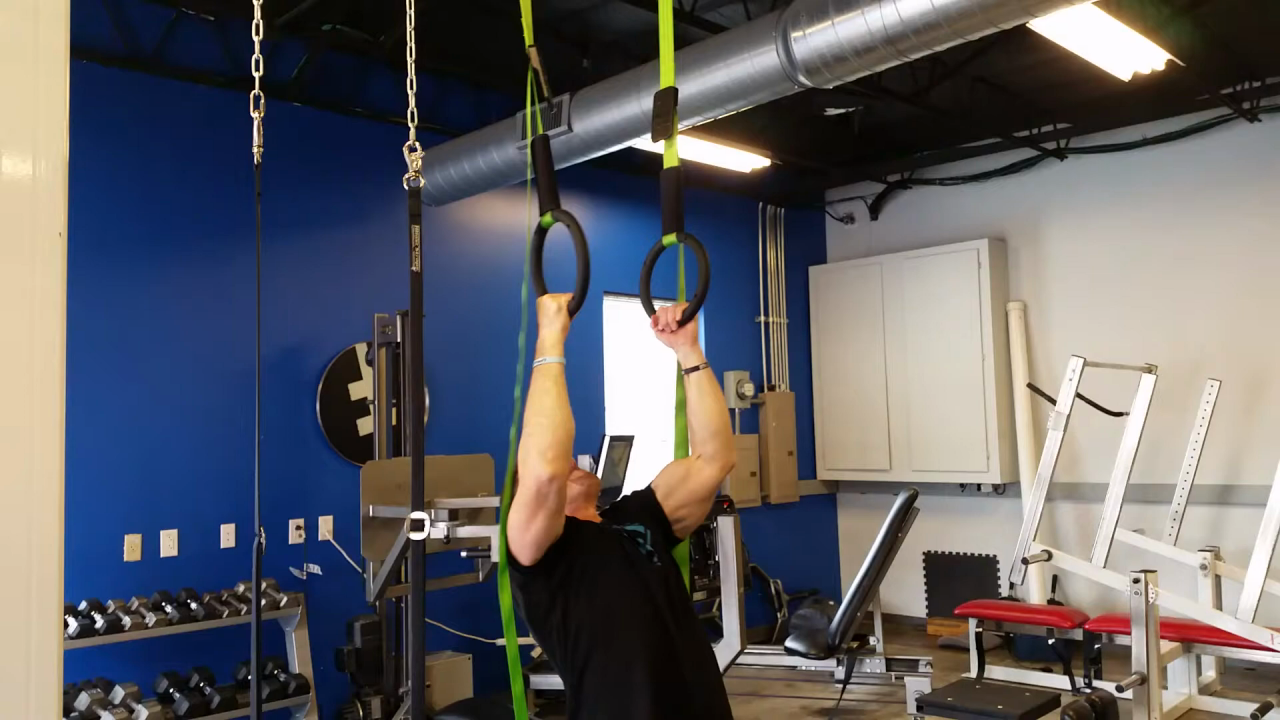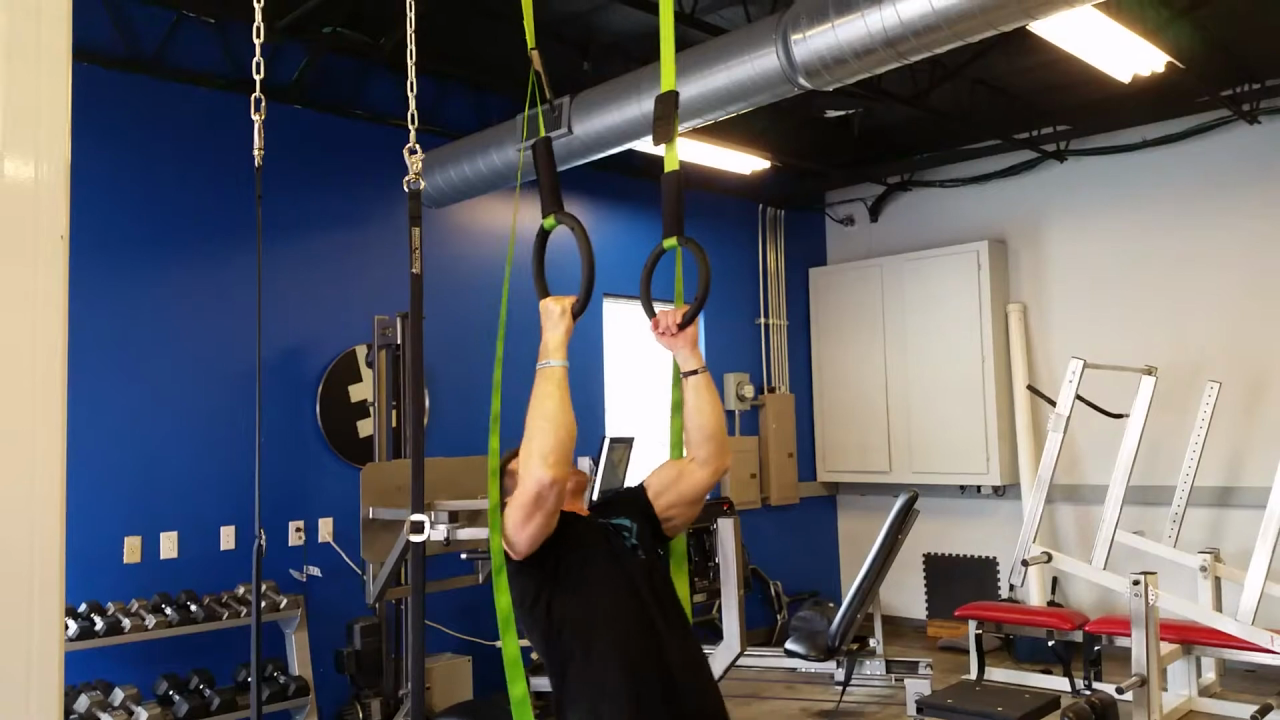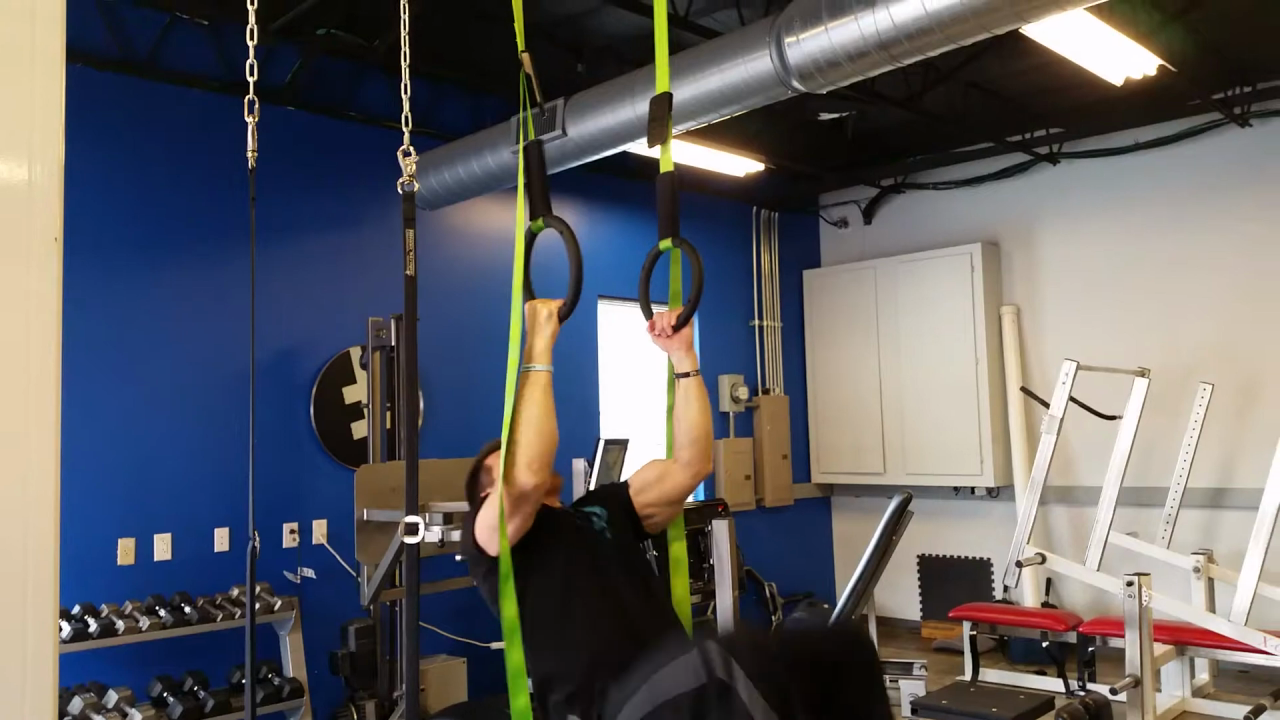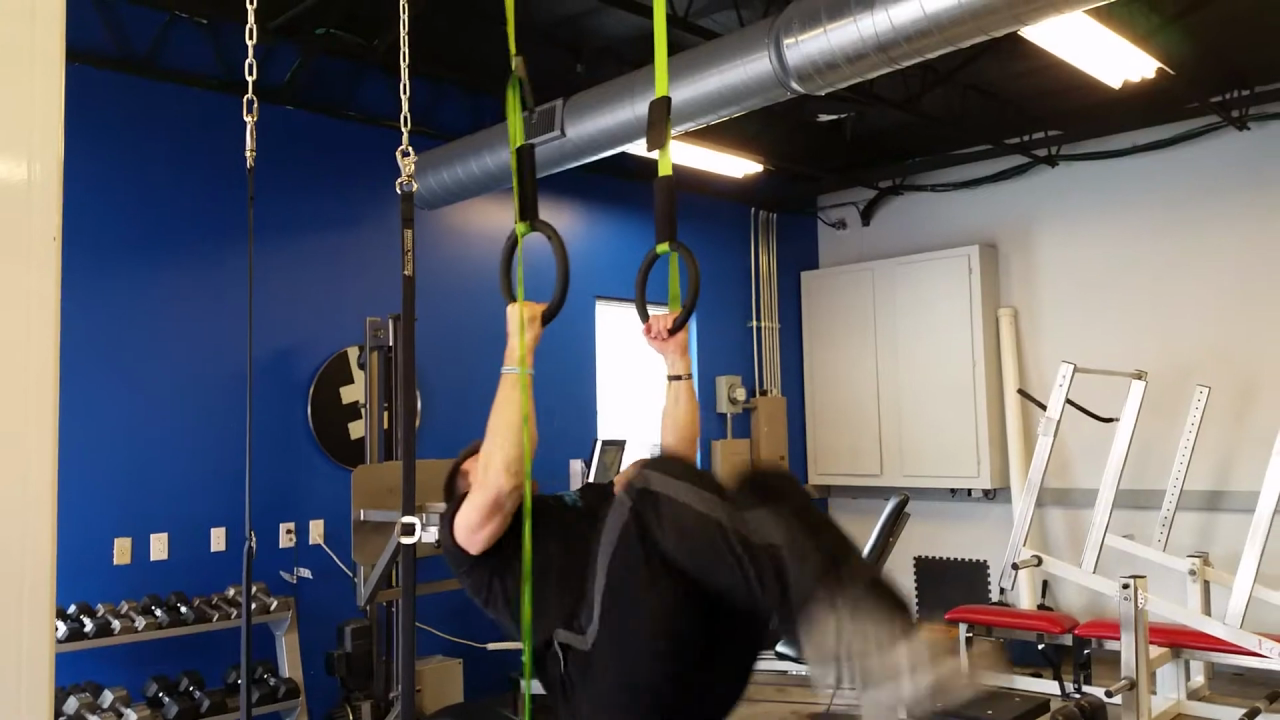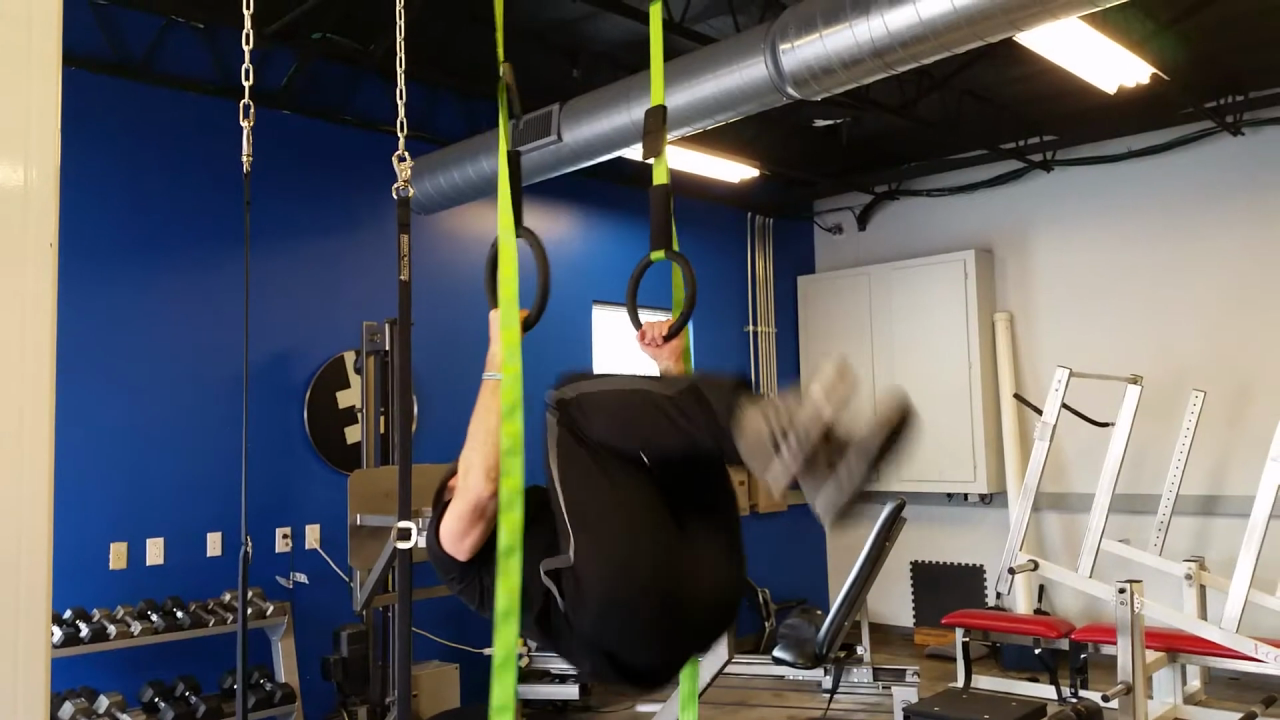
dt=0.2s
person 1, frame 1
left shoulder: (638, 521)
right shoulder: (535, 551)
left elbow: (714, 459)
right elbow: (543, 471)
left wrist: (688, 353)
right wrist: (551, 340)
person 1, frame 2
left shoulder: (625, 517)
right shoulder: (525, 540)
left elbow: (707, 463)
right elbow: (545, 476)
left wrist: (688, 355)
right wrist: (554, 343)
person 1, frame 3
left shoulder: (604, 512)
right shoulder: (498, 536)
left elbow: (691, 464)
right elbow: (522, 481)
left wrist: (683, 357)
right wrist: (537, 350)
left knee: (842, 651)
right knee: (734, 667)
person 1, frame 4
left shoulder: (582, 507)
right shoulder: (473, 538)
left elbow: (681, 467)
right elbow: (504, 478)
left wrist: (676, 361)
right wrist: (519, 350)
left hip: (694, 672)
left knee: (767, 490)
right knee: (660, 490)
left ankle: (884, 658)
person 1, frame 5
left shoulder: (548, 504)
right shoulder: (457, 540)
right elbow: (479, 483)
left wrist: (668, 368)
right wrist: (498, 356)
left hip: (683, 615)
right hip: (619, 628)
right knee: (580, 404)
left ankle: (800, 446)
right ankle: (782, 442)
